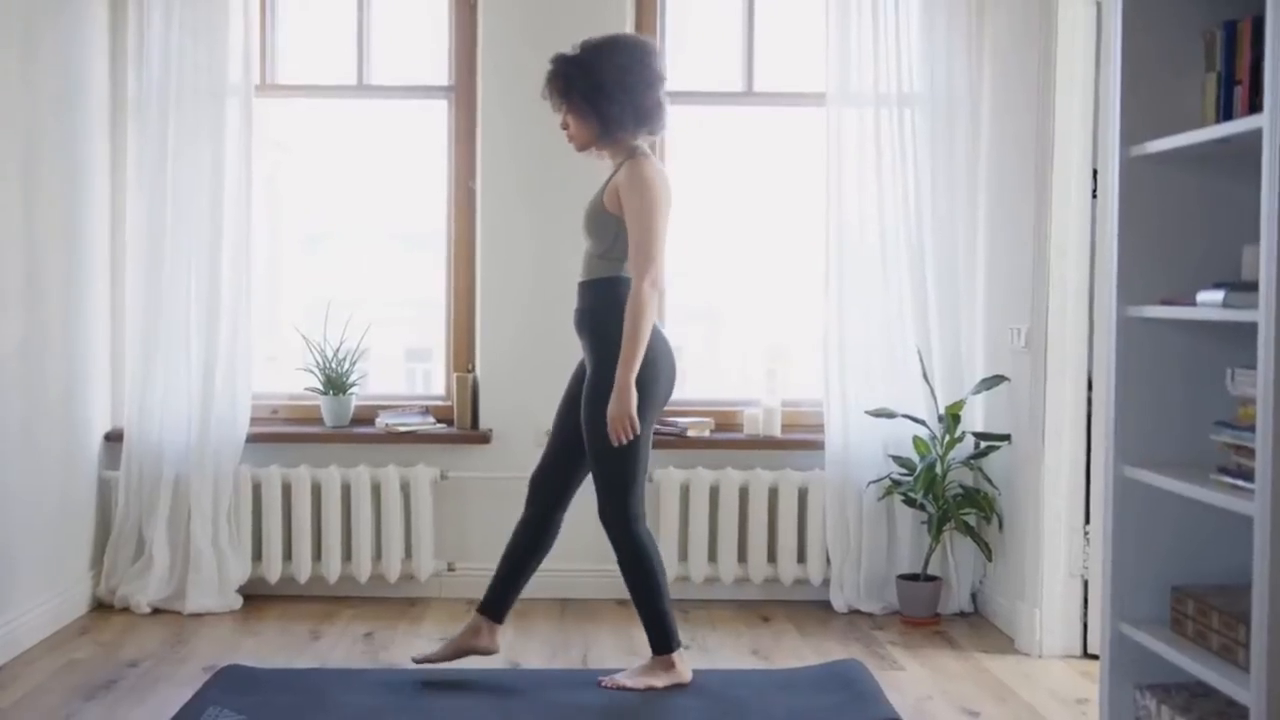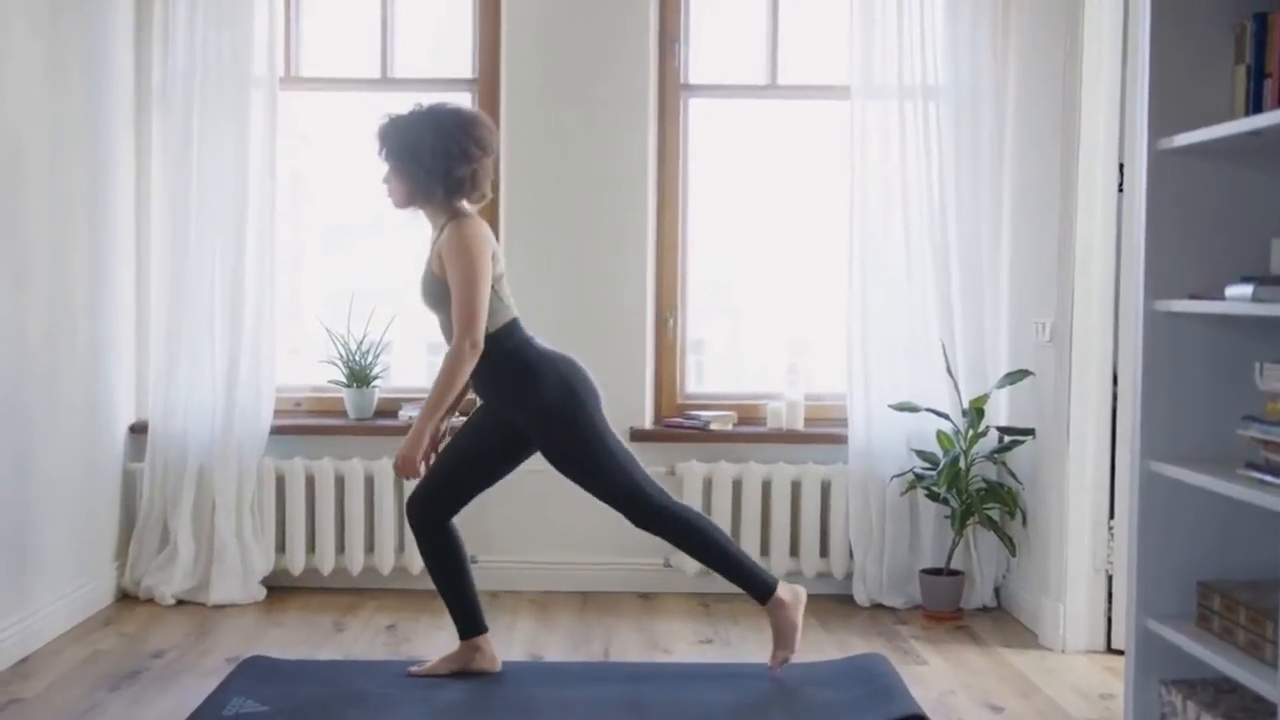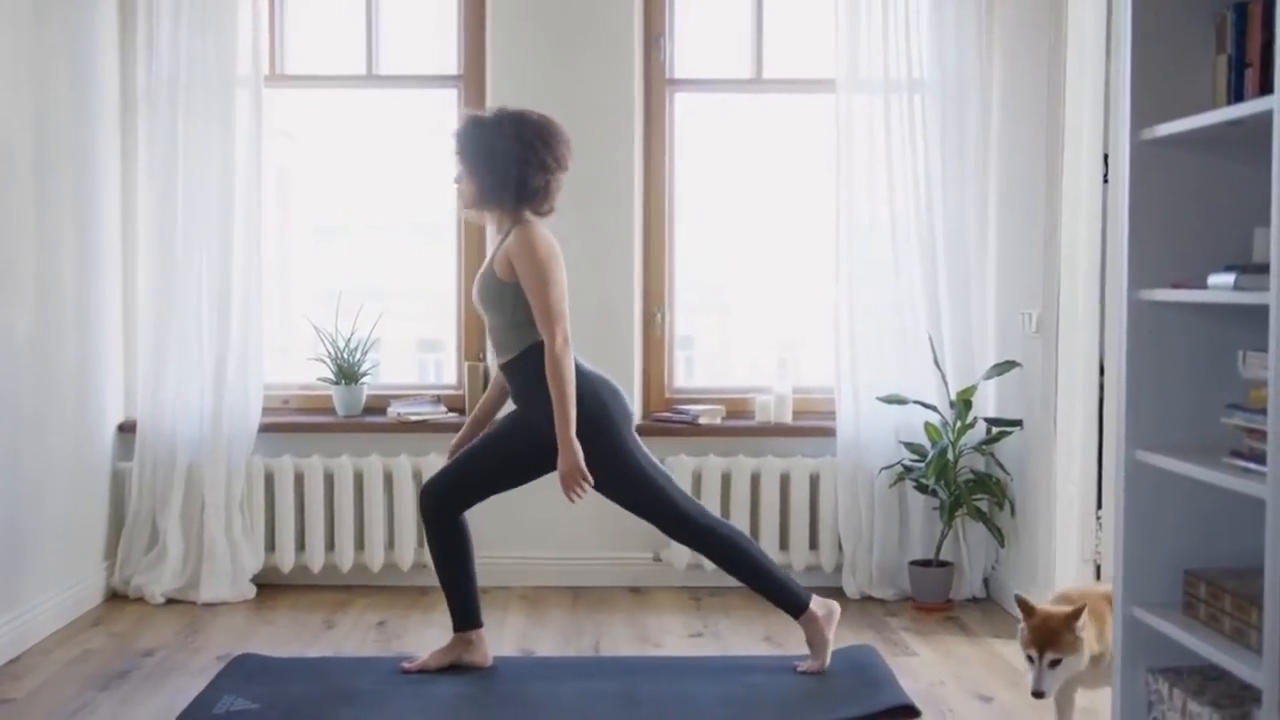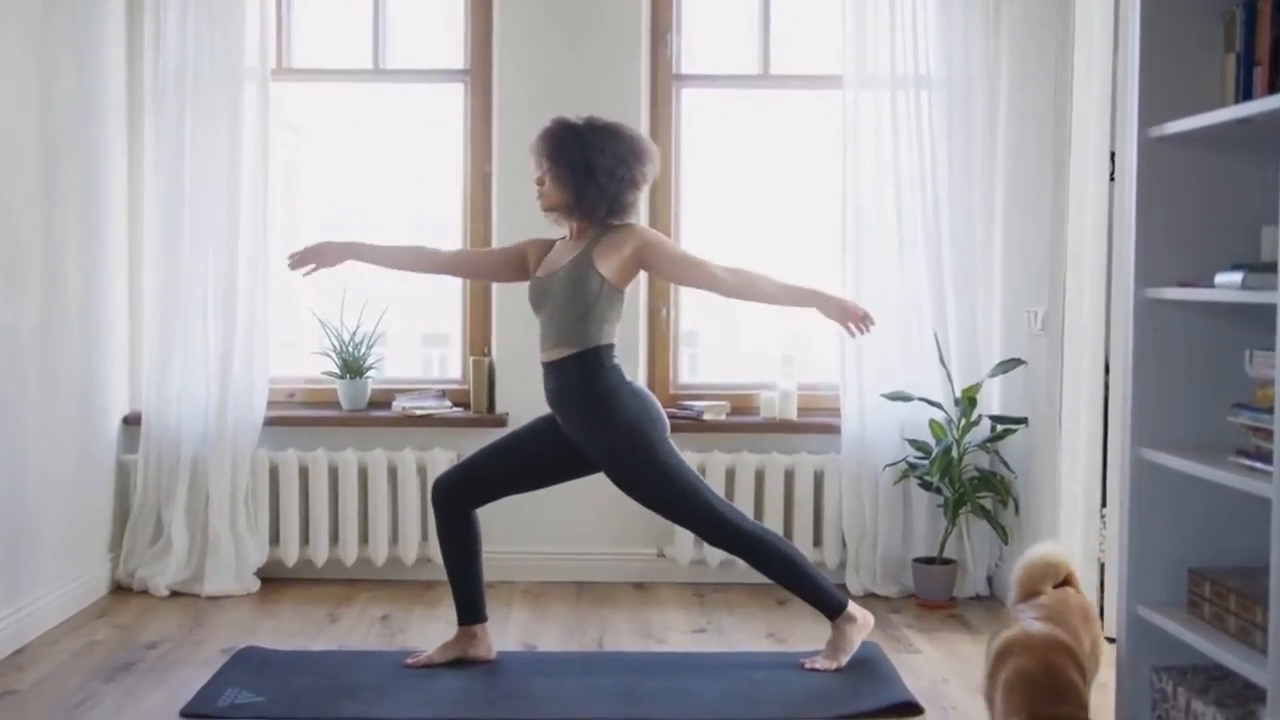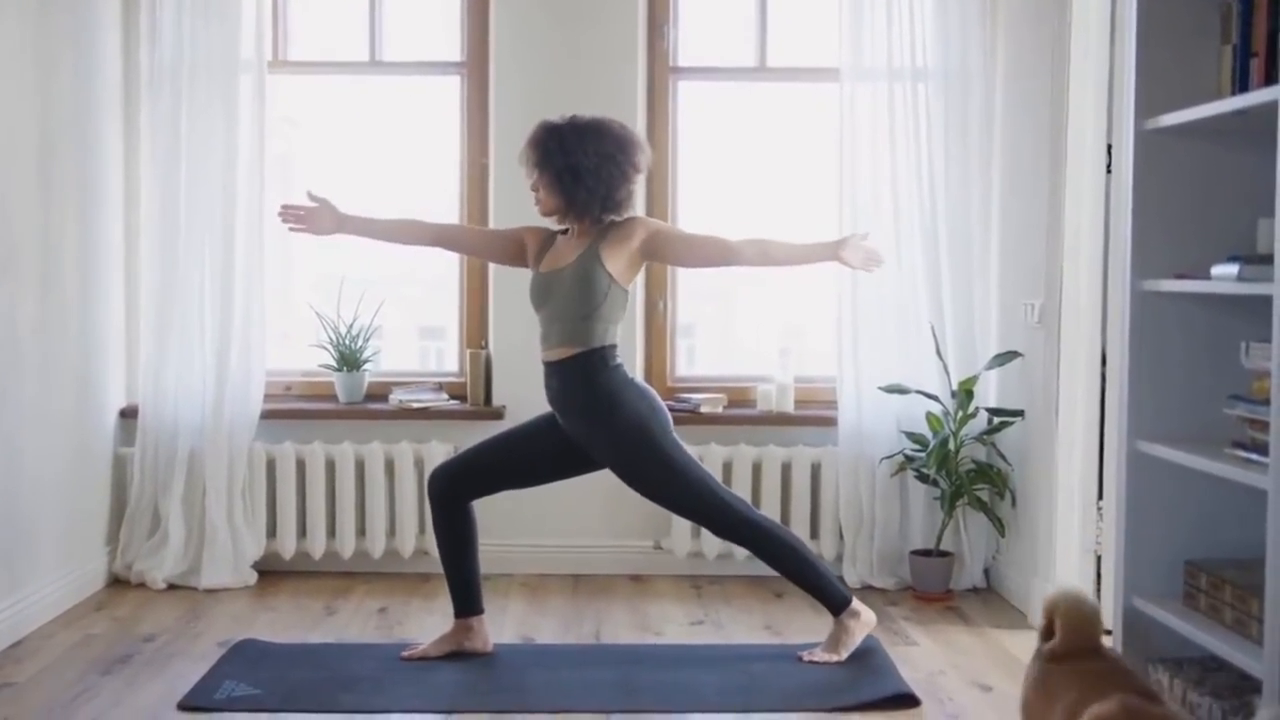
dt=1s
person 1, frame 1
left shoulder: (641, 173)
right shoulder: (623, 172)
left elbow: (646, 283)
left wrist: (626, 383)
left hip: (625, 361)
right hip: (603, 357)
left knee: (621, 512)
right knee: (546, 492)
left ankle: (669, 659)
right ankle: (485, 626)
person 1, frame 2
left shoulder: (464, 235)
right shoulder: (449, 232)
left elbow: (468, 345)
left wrist: (421, 431)
right wrist: (436, 426)
left hip: (549, 395)
right hip: (515, 400)
left knee: (647, 506)
right knee: (425, 507)
left ankle: (776, 596)
right ankle: (475, 646)
person 1, frame 3
left shoulder: (528, 240)
right shoulder: (507, 243)
left elbow: (557, 343)
left wrist: (568, 443)
right wrist: (472, 429)
left hip: (582, 410)
right hip: (542, 410)
left knee: (681, 518)
right knee: (439, 497)
left ankle: (811, 611)
right ankle: (468, 641)
person 1, frame 4
left shoulder: (627, 242)
right shoulder: (541, 253)
left elbow: (722, 278)
right elbow: (444, 261)
left wrist: (818, 299)
right wrist: (349, 250)
left hip: (614, 413)
right hip: (571, 419)
left knee: (718, 521)
right knee: (452, 492)
left ankle: (846, 616)
right ankle: (473, 635)
person 1, frame 5
left shoulder: (631, 236)
right shoulder: (538, 244)
left elbow: (735, 250)
right elbow: (439, 234)
left wrist: (831, 251)
right wrist: (344, 224)
left hip: (617, 411)
right hip: (574, 419)
left knee: (728, 516)
right knee: (448, 483)
left ankle: (850, 613)
right ankle: (469, 628)
